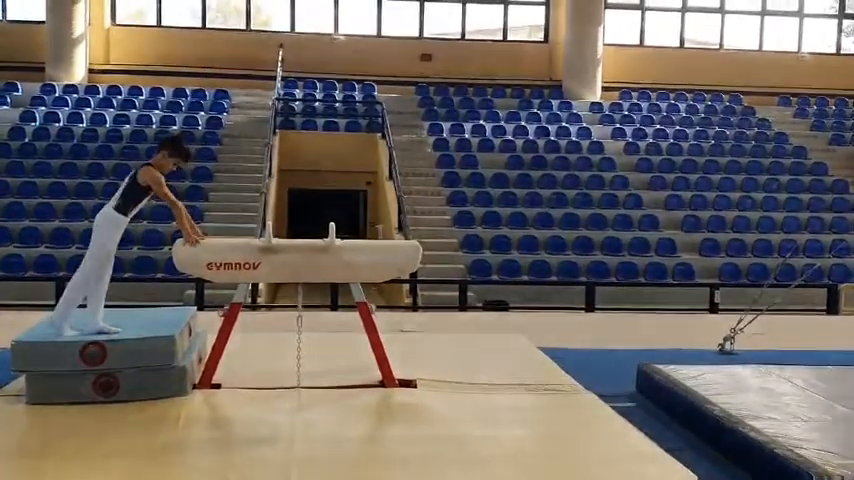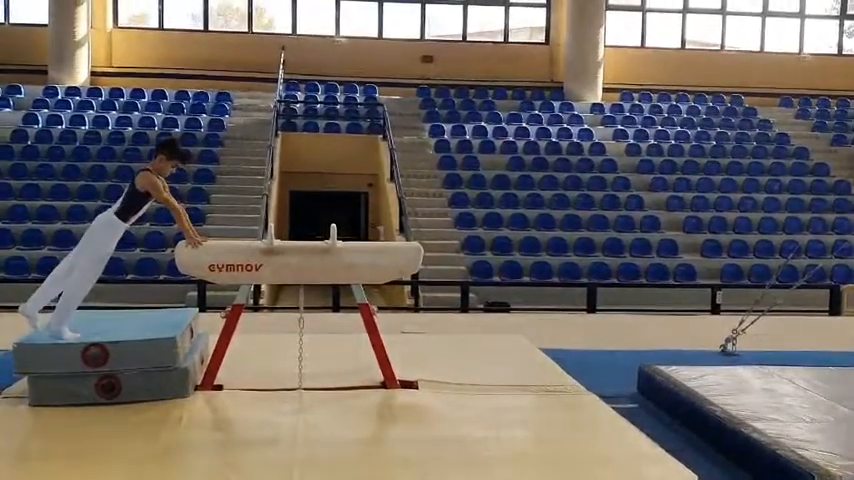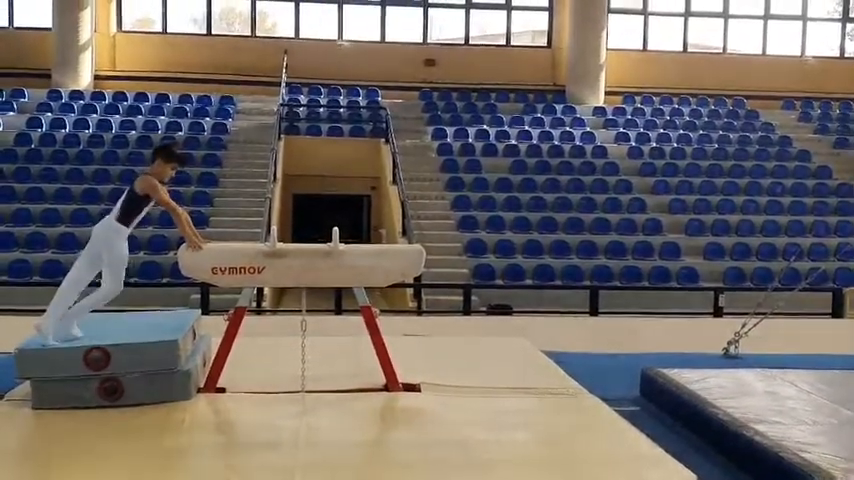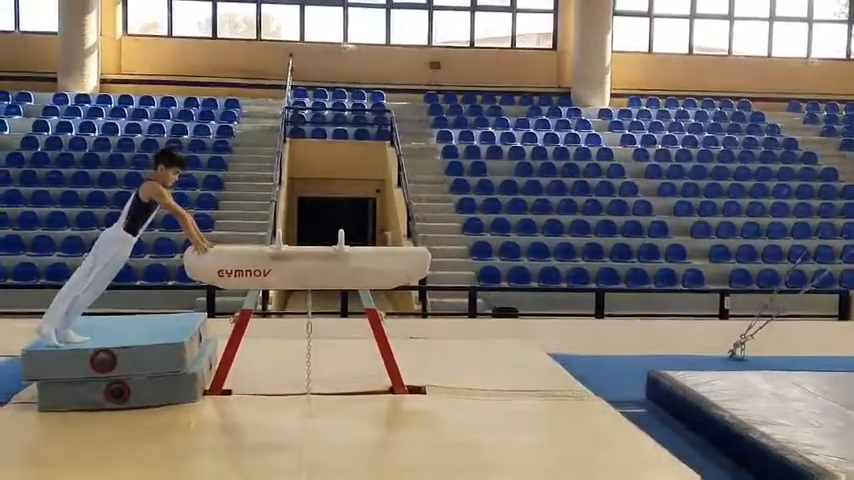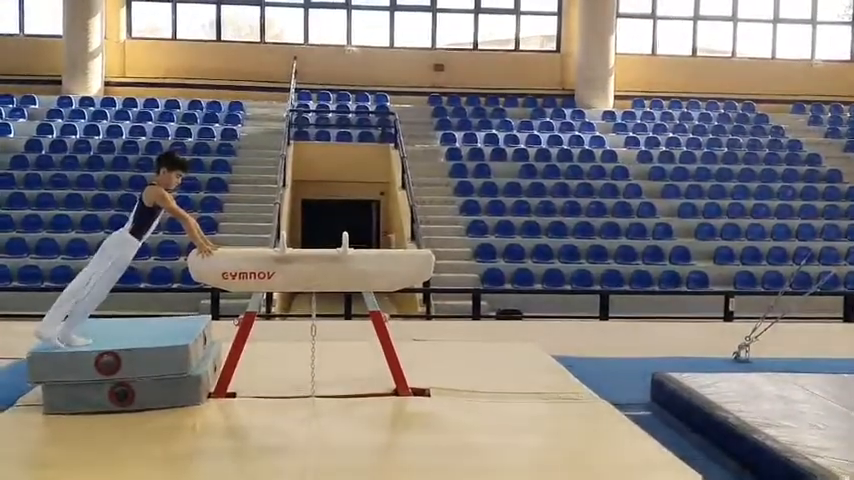
dt=0.5s
person 1, frame 1
left shoulder: (152, 174)
right shoulder: (151, 174)
left elbow: (177, 205)
right elbow: (174, 205)
left wrist: (194, 230)
right wrist: (187, 234)
left hip: (113, 222)
right hip: (111, 222)
left knee: (101, 273)
right knee: (90, 271)
left ankle: (93, 322)
right ankle: (60, 319)
person 1, frame 2
left shoulder: (158, 181)
right shoulder: (149, 179)
left elbow: (178, 208)
right elbow: (174, 209)
left wrist: (195, 235)
right wrist: (189, 237)
left hip: (107, 225)
right hip: (110, 227)
left knee: (72, 267)
right knee: (84, 276)
left ankle: (32, 308)
right ankle: (57, 325)
person 1, frame 3
left shoulder: (156, 186)
right shoulder: (148, 182)
left elbow: (179, 212)
right elbow: (174, 211)
left wrist: (197, 237)
right wrist: (189, 239)
left hip: (109, 231)
right hip: (113, 233)
left knee: (78, 278)
right knee: (113, 286)
left ankle: (49, 323)
right ankle: (66, 321)
person 1, frame 4
left shoulder: (160, 190)
right shoulder: (153, 188)
left elbow: (184, 215)
right elbow: (181, 215)
left wrist: (203, 240)
right wrist: (196, 242)
left hip: (116, 238)
right hip: (120, 241)
left knee: (81, 282)
right knee: (90, 287)
left ankle: (50, 325)
right ankle: (59, 329)
person 1, frame 5
left shoulder: (162, 193)
right shoulder: (156, 192)
left elbow: (188, 219)
right elbow: (184, 219)
left wrist: (206, 243)
right wrist: (200, 245)
left hip: (123, 243)
right hip: (124, 244)
left knee: (87, 284)
right knee: (94, 289)
left ankle: (49, 327)
right ankle: (65, 333)
